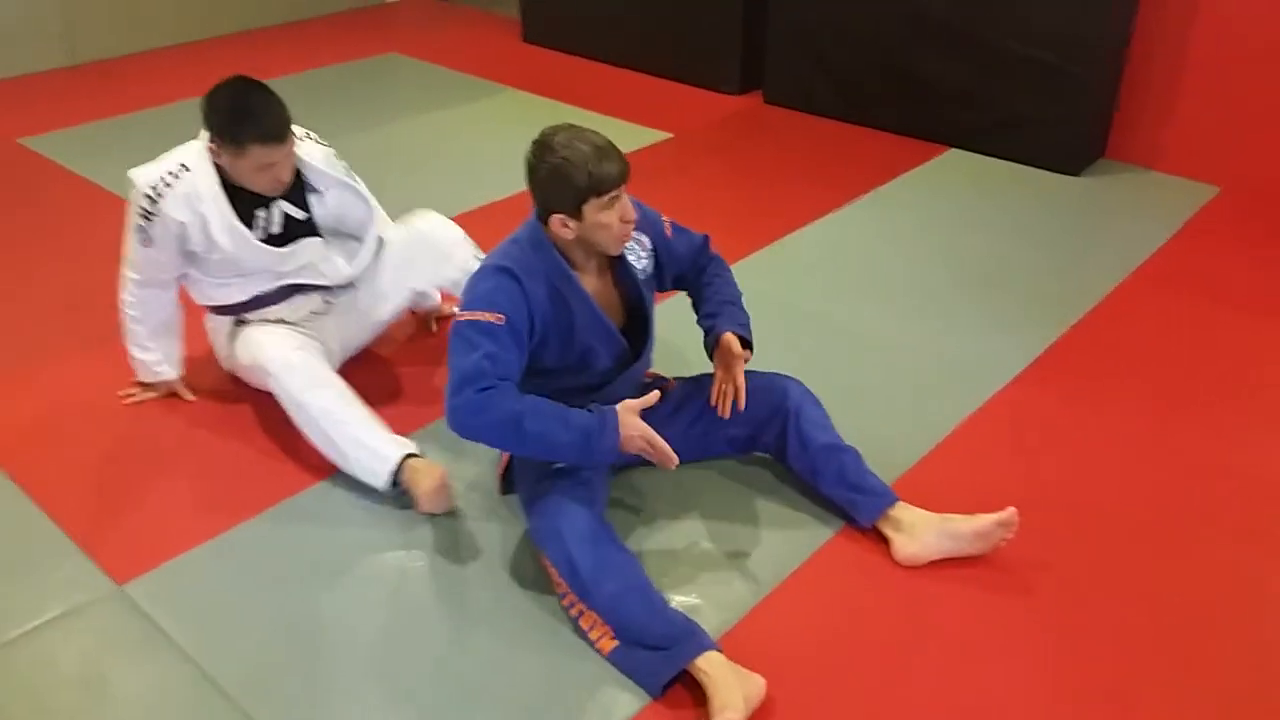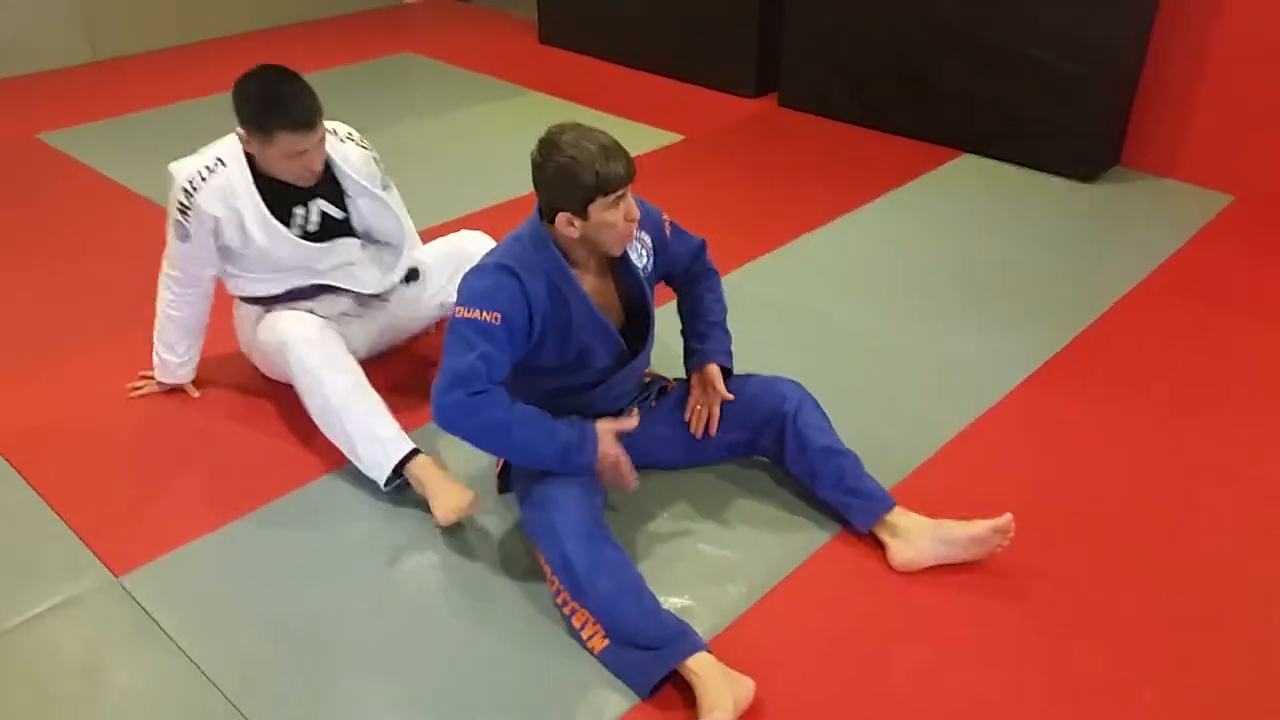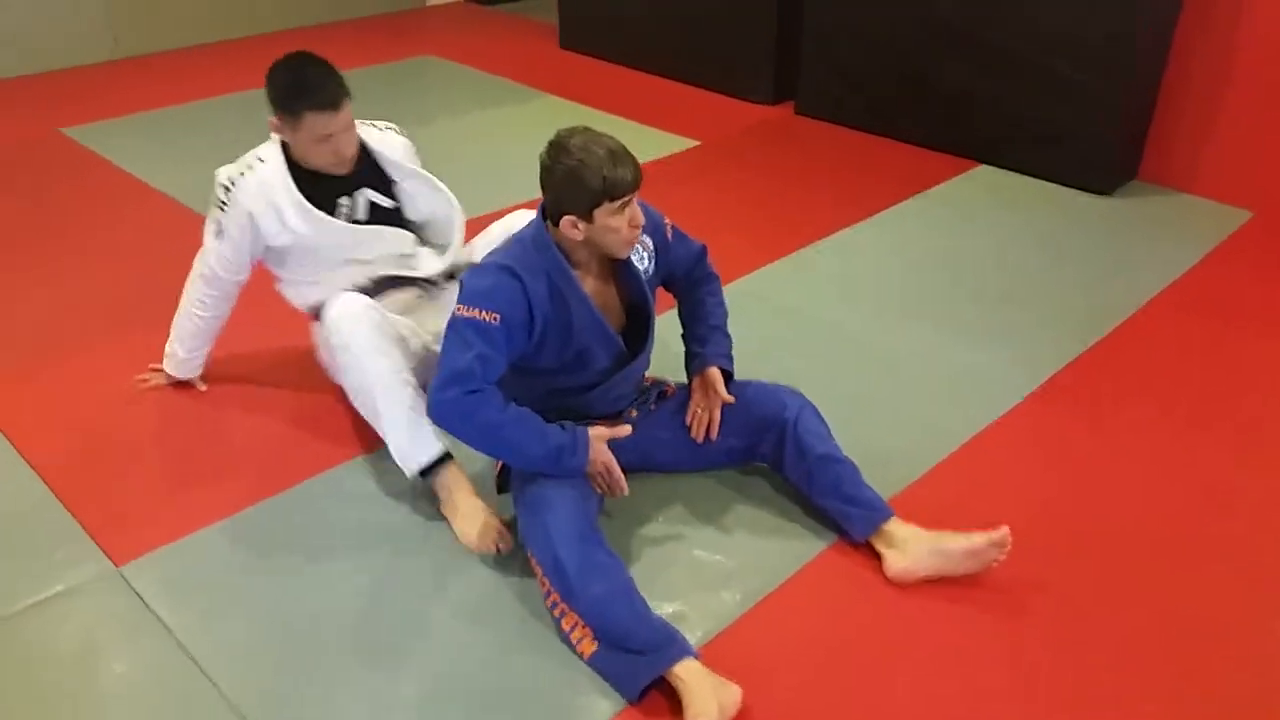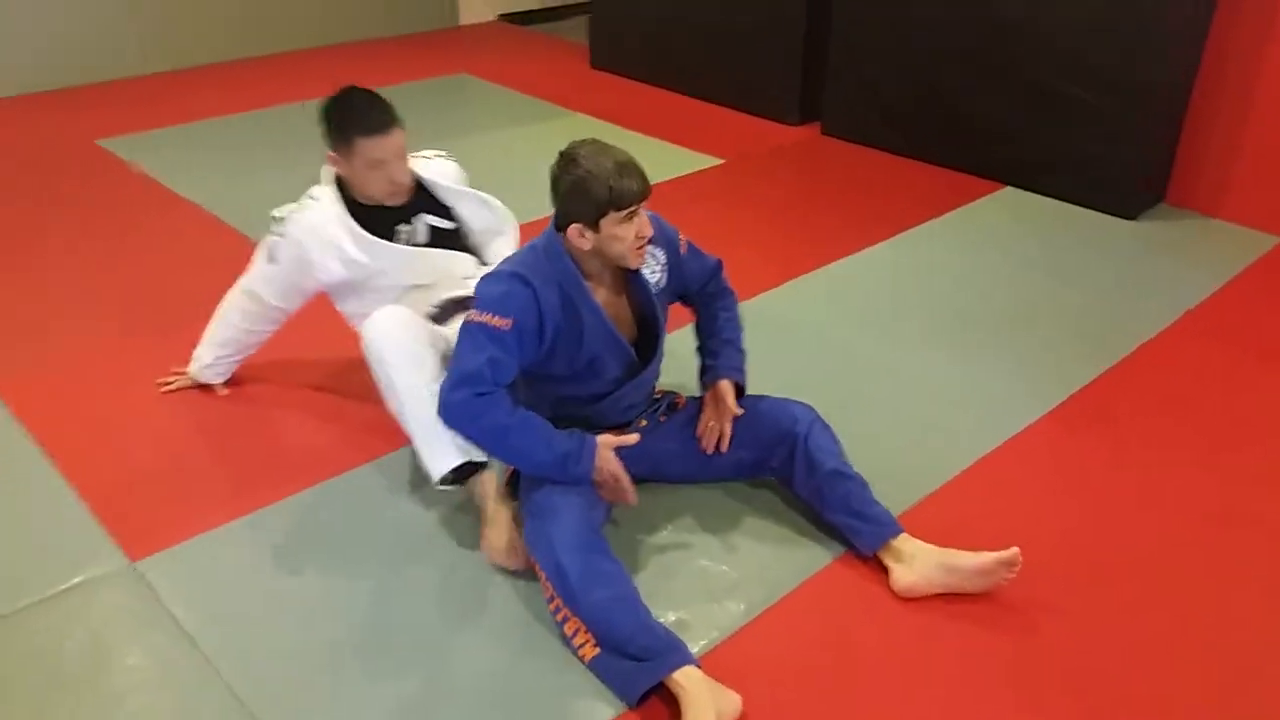
dt=0.2s
person 1, frame 1
left shoulder: (634, 228)
right shoulder: (505, 285)
left elbow: (702, 264)
right elbow: (473, 406)
left wrist: (724, 332)
right wrist: (600, 433)
left hip: (634, 406)
right hip: (558, 440)
left knee: (777, 398)
right knee: (570, 532)
left ankle: (901, 522)
person 1, frame 2
left shoulder: (635, 226)
right shoulder: (505, 283)
left elbow: (696, 270)
right elbow: (460, 403)
left wrist: (709, 357)
right wrist: (581, 444)
left hip: (633, 406)
right hip: (555, 443)
left knee: (778, 402)
right knee: (565, 528)
left ankle: (898, 528)
person 1, frame 3
left shoulder: (639, 230)
right shoulder: (506, 284)
left elbow: (697, 275)
right elbow: (454, 399)
left wrist: (710, 362)
right wrist: (570, 449)
left hip: (634, 410)
right hip: (556, 443)
left knee: (778, 410)
right knee: (558, 533)
left ankle: (894, 538)
person 1, frame 4
left shoulder: (653, 244)
right shoulder: (519, 290)
left elbow: (712, 290)
right elbow: (466, 401)
left wrist: (723, 375)
right wrist: (577, 458)
left hip: (644, 421)
right hip: (567, 453)
left knee: (790, 425)
right knee: (563, 538)
left ankle: (902, 553)
person 2, frame 1
left shoulder: (310, 155)
right shoulder: (168, 195)
left elbow: (368, 226)
right elbow: (147, 285)
left wrist: (417, 289)
right wrist: (159, 369)
left hip: (342, 299)
right hip: (263, 327)
left knee: (428, 231)
right knee: (285, 362)
right ankle: (408, 469)
person 2, frame 2
left shoulder: (346, 150)
right shoulder: (206, 189)
left elbow: (396, 233)
right elbow: (184, 282)
left wrist: (428, 294)
right wrist: (174, 367)
left hip: (374, 294)
right hip: (288, 319)
left knee: (470, 250)
right knee: (301, 339)
right ankle: (418, 470)
person 2, frame 3
left shoulder: (386, 144)
right shoulder: (251, 190)
left elbow: (441, 220)
right elbow: (216, 280)
left wrist: (460, 277)
right wrist: (183, 362)
left hip: (438, 298)
right hip: (360, 322)
left knee: (523, 229)
right knee: (352, 317)
right ankle: (448, 482)
person 2, frame 4
left shoulder: (439, 172)
right shoulder: (310, 227)
left elbow: (495, 231)
right elbow: (257, 303)
right wrist: (207, 368)
right hip: (430, 346)
right knee: (389, 328)
right ankle: (487, 490)
